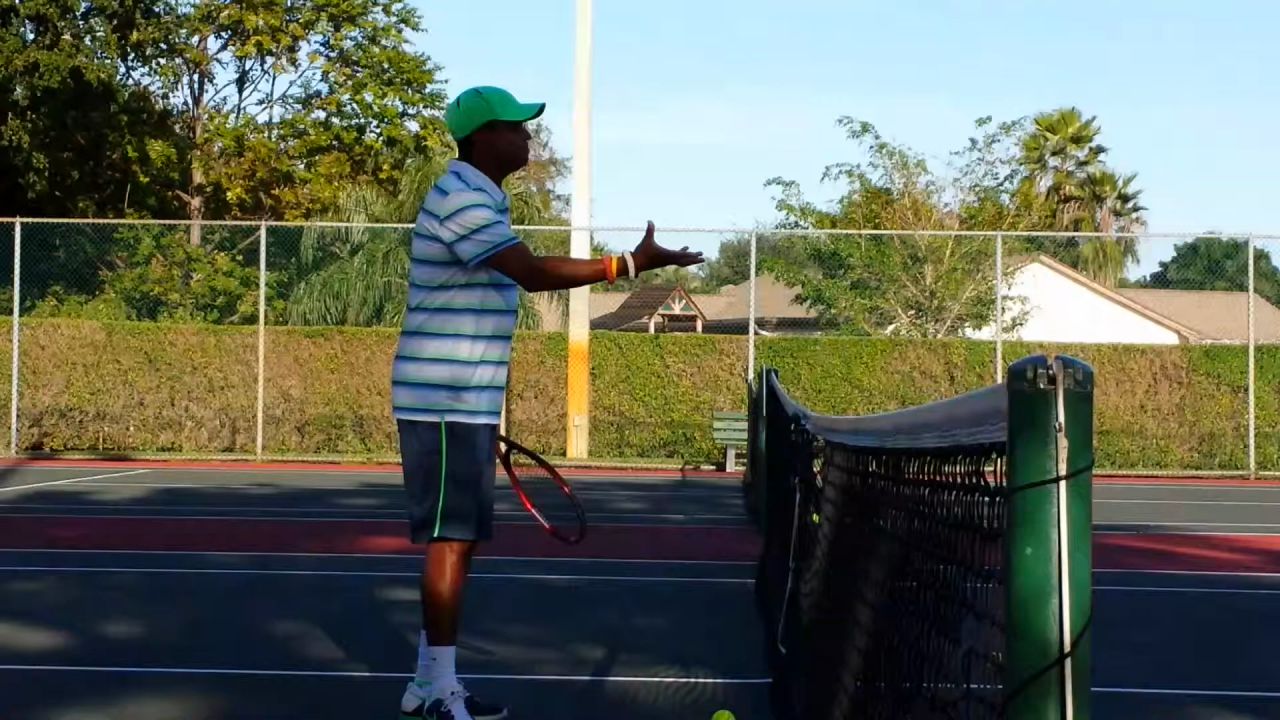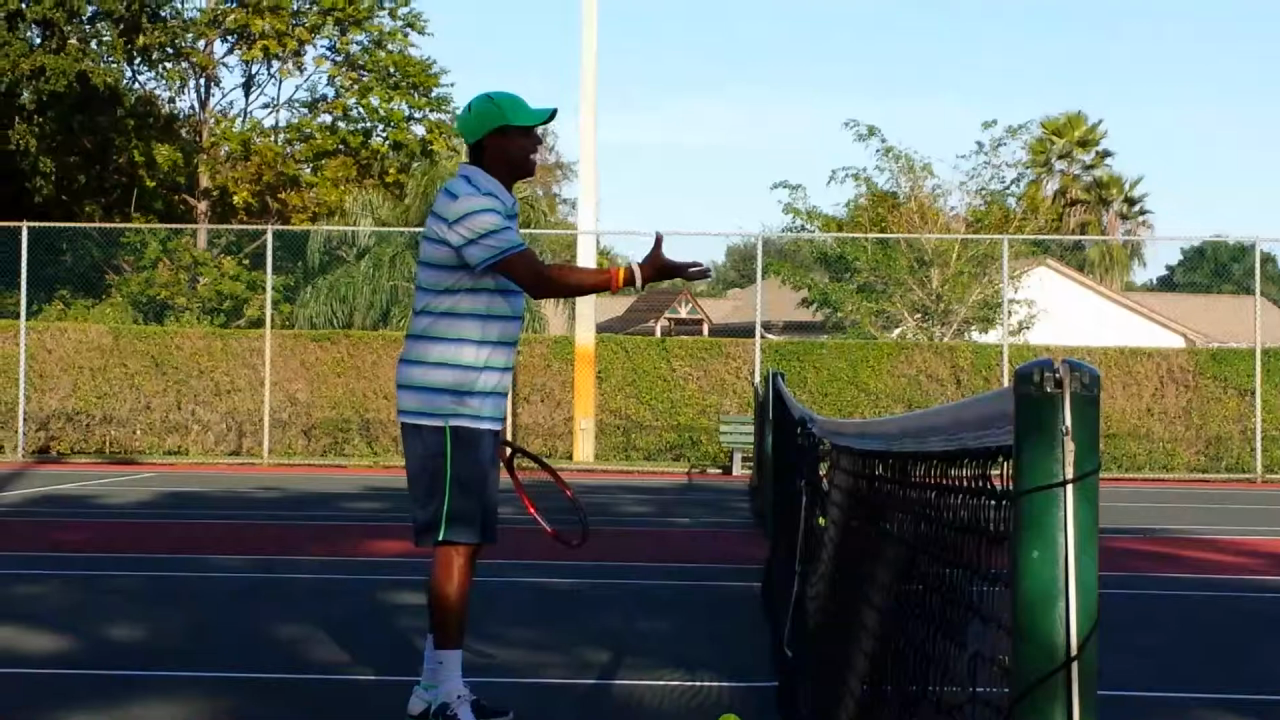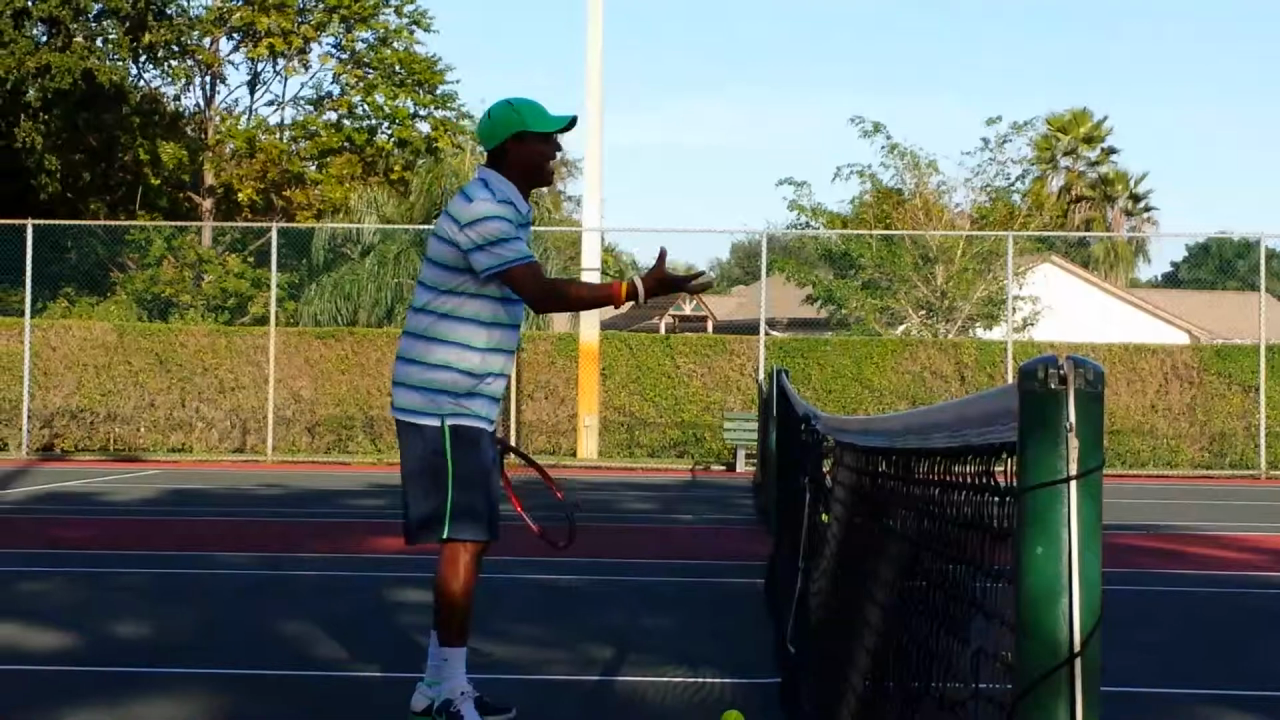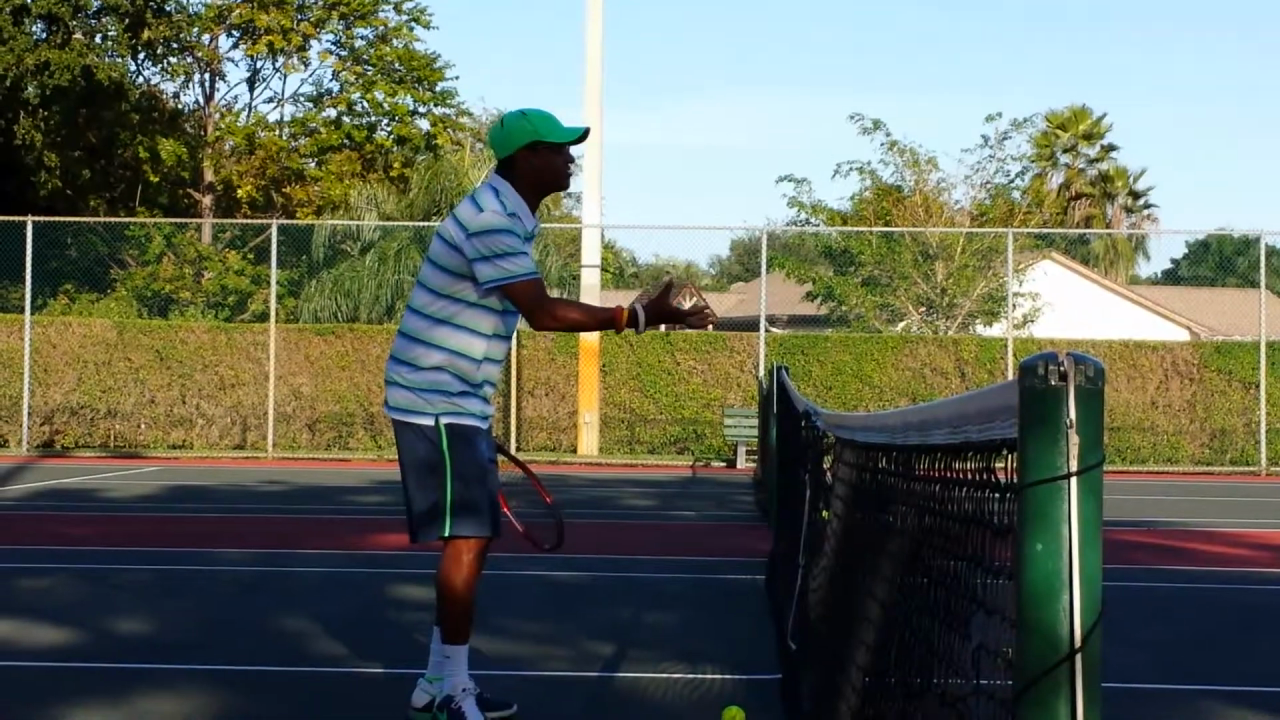
dt=0.2s
person 1, frame 1
left shoulder: (478, 197)
right shoulder: (460, 197)
right elbow: (532, 271)
right wrist: (630, 262)
left hip: (462, 402)
right hip: (444, 402)
left knee: (460, 538)
right knee: (452, 538)
person 1, frame 2
left shoulder: (488, 202)
right shoulder: (469, 202)
right elbow: (538, 279)
right wrist: (637, 274)
left hip: (466, 405)
right hip: (448, 406)
left knee: (466, 541)
right knee: (459, 542)
person 1, frame 3
left shoulder: (503, 207)
right shoulder: (484, 207)
right elbow: (542, 293)
right wrist: (637, 288)
left hip: (462, 402)
right hip: (442, 402)
left knee: (471, 538)
right knee: (465, 539)
person 1, frame 4
left shoulder: (510, 215)
right shoulder: (491, 217)
right elbow: (541, 312)
right wrist: (638, 316)
left hip: (457, 401)
right hip: (436, 401)
left knee: (473, 535)
right knee: (468, 537)
